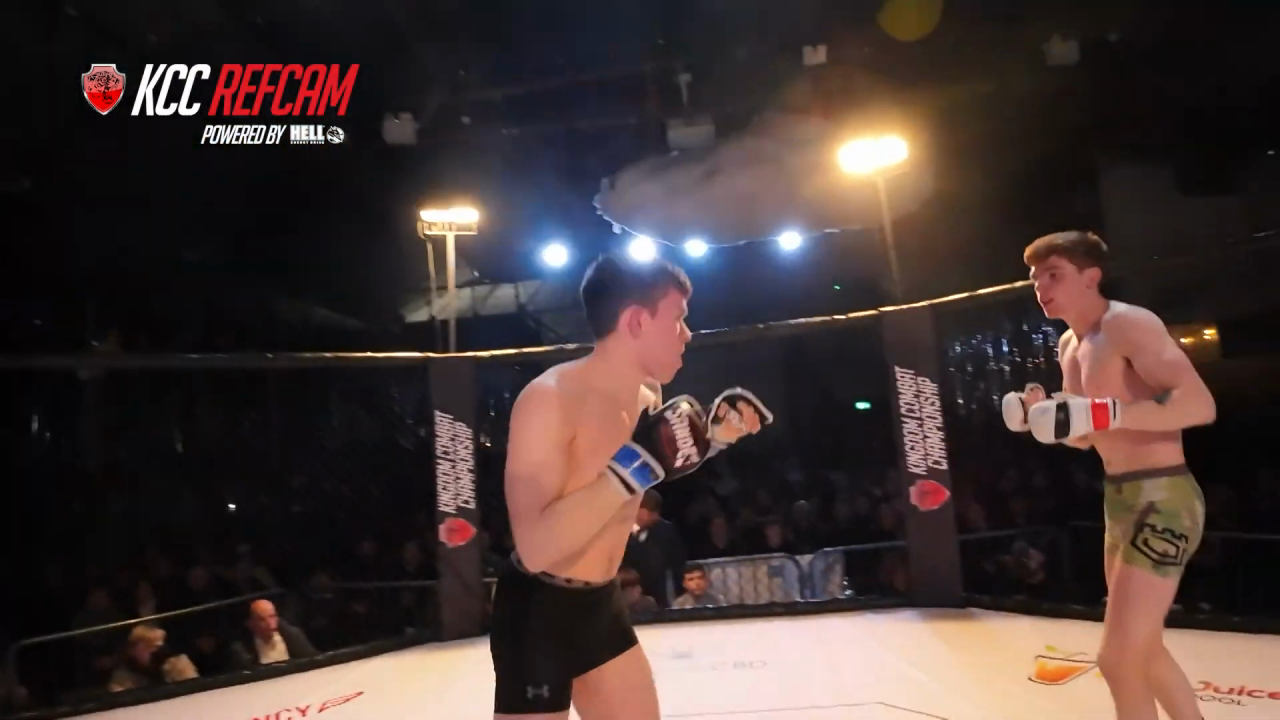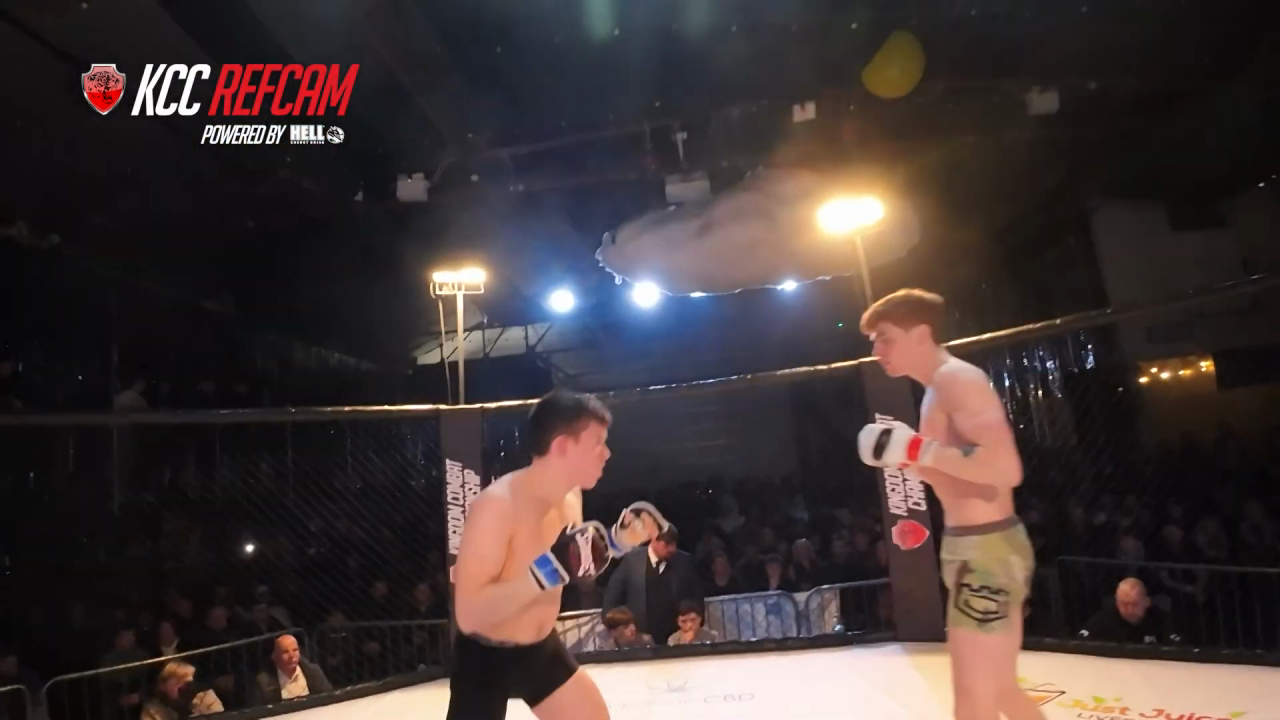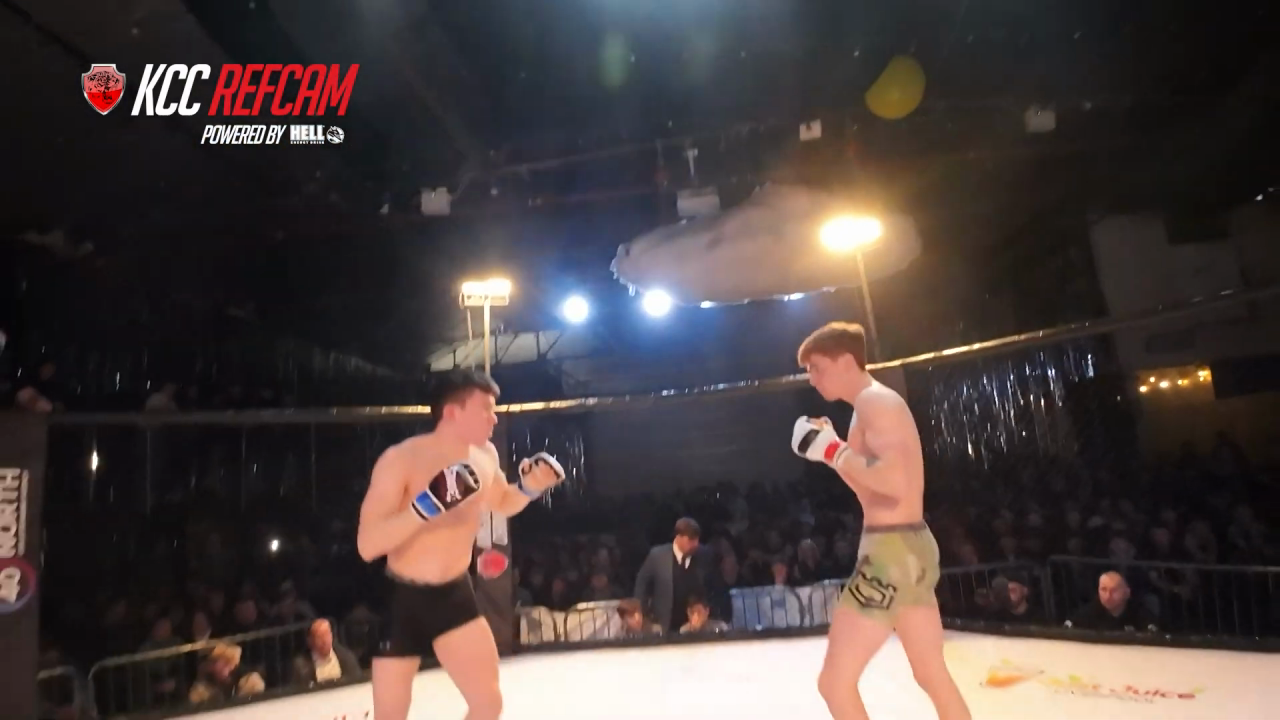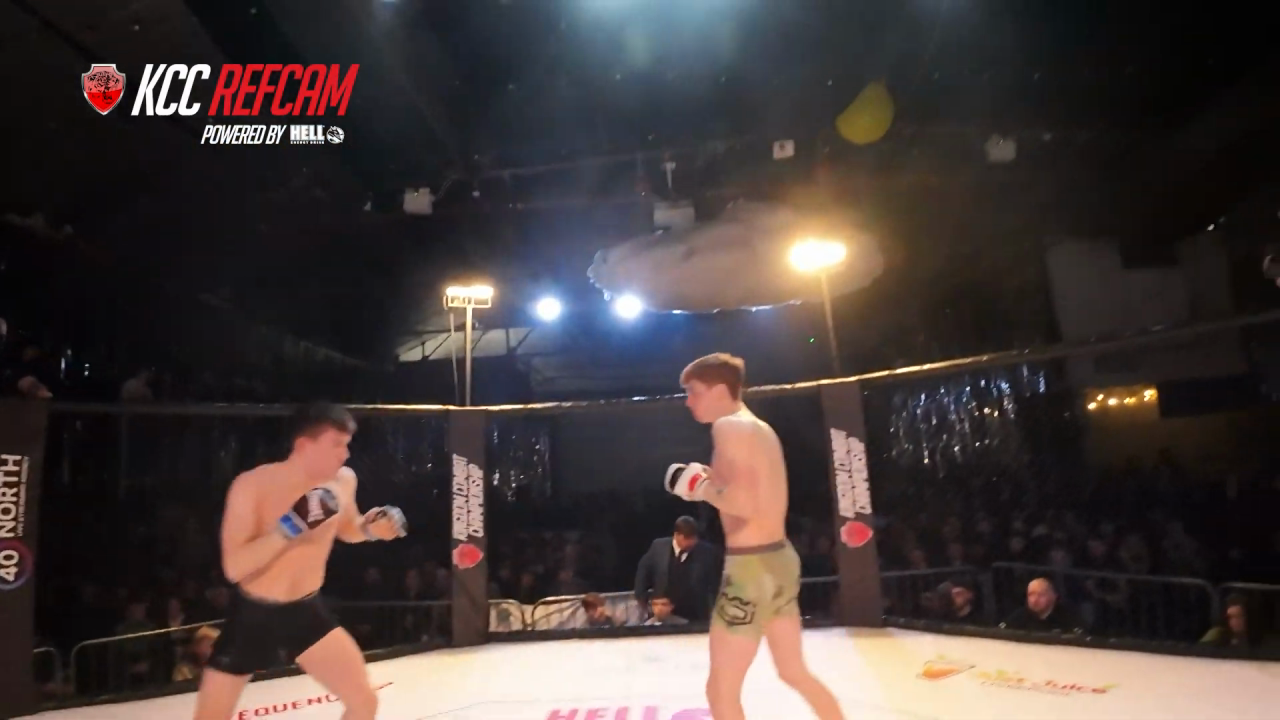
dt=0.4s
person 1, frame 1
left shoulder: (1128, 324)
right shoulder: (1070, 346)
left elbow: (1199, 405)
left wrist: (1099, 414)
right wrist: (1042, 413)
left hip: (1163, 499)
right hip: (1122, 500)
left knee: (1118, 658)
right knee: (1141, 649)
person 1, frame 2
left shoulder: (958, 379)
right shoulder: (938, 391)
left elbow: (1005, 468)
left wrist: (914, 448)
right wrist: (904, 451)
left hip: (986, 551)
right hip: (971, 549)
person 1, frame 3
left shoulder: (873, 400)
right shoulder: (879, 404)
left elbow: (894, 482)
left wrist: (833, 452)
right wrist: (836, 451)
left hip: (890, 553)
right hip: (911, 548)
left knee: (835, 683)
right knee: (933, 676)
person 1, frame 4
left shoulder: (729, 428)
right shoulder: (759, 429)
left elbow: (743, 503)
left wrist: (699, 485)
right wrist: (709, 482)
left hip: (751, 569)
right hip: (779, 561)
right knee: (795, 673)
person 2, frame 1
left shoulder: (645, 396)
right shoulder: (549, 399)
right elbow: (537, 547)
left wrist: (711, 436)
right wrist: (635, 464)
left hip: (600, 603)
right hip: (537, 606)
person 2, frame 2
left shoulder: (569, 497)
right shoulder: (497, 506)
right elbow: (468, 616)
left wrist: (618, 540)
right wrist: (547, 570)
left hip: (542, 649)
right hip: (486, 658)
person 2, frame 3
left shoulder: (483, 456)
right shoulder: (399, 460)
left elbow: (503, 503)
right elbow: (367, 546)
left wrist: (530, 487)
right wrist: (426, 504)
left hip: (455, 594)
right hip: (406, 600)
person 2, frame 4
left shoulder: (343, 481)
right shoulder: (251, 486)
right elbow: (234, 566)
left wrist: (371, 529)
right wrist: (289, 526)
left hip: (305, 610)
right hip: (253, 613)
